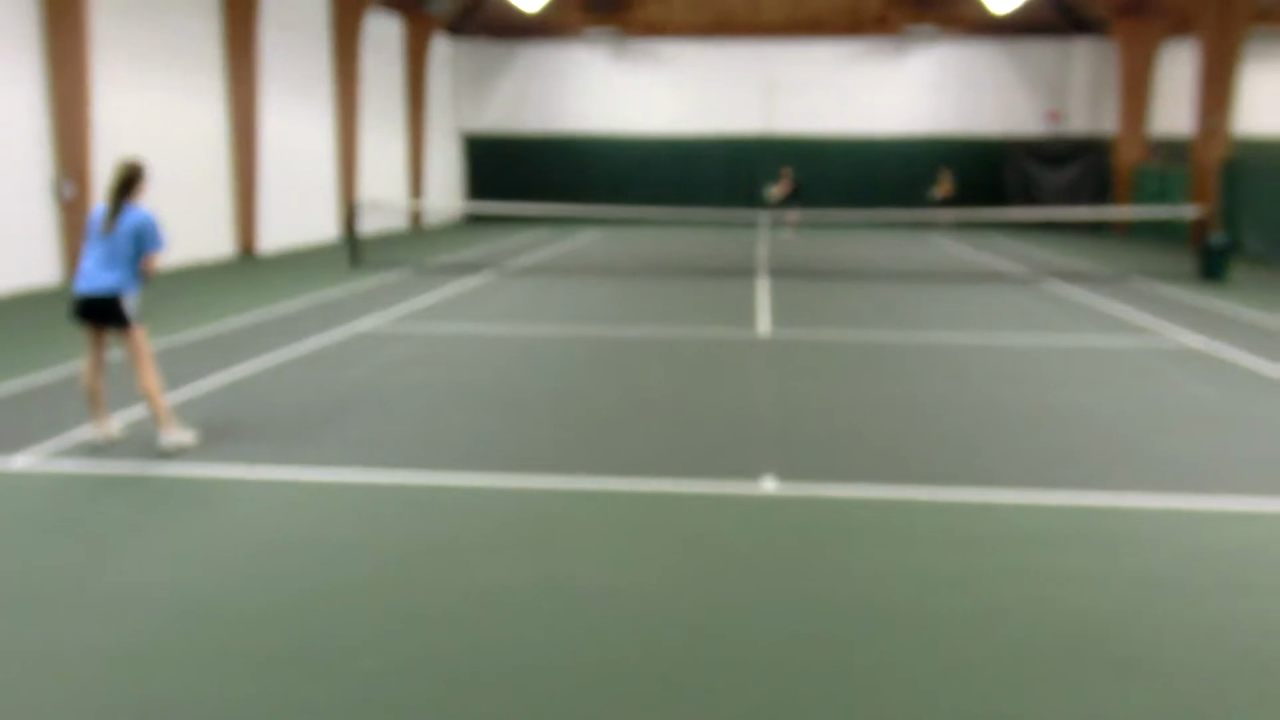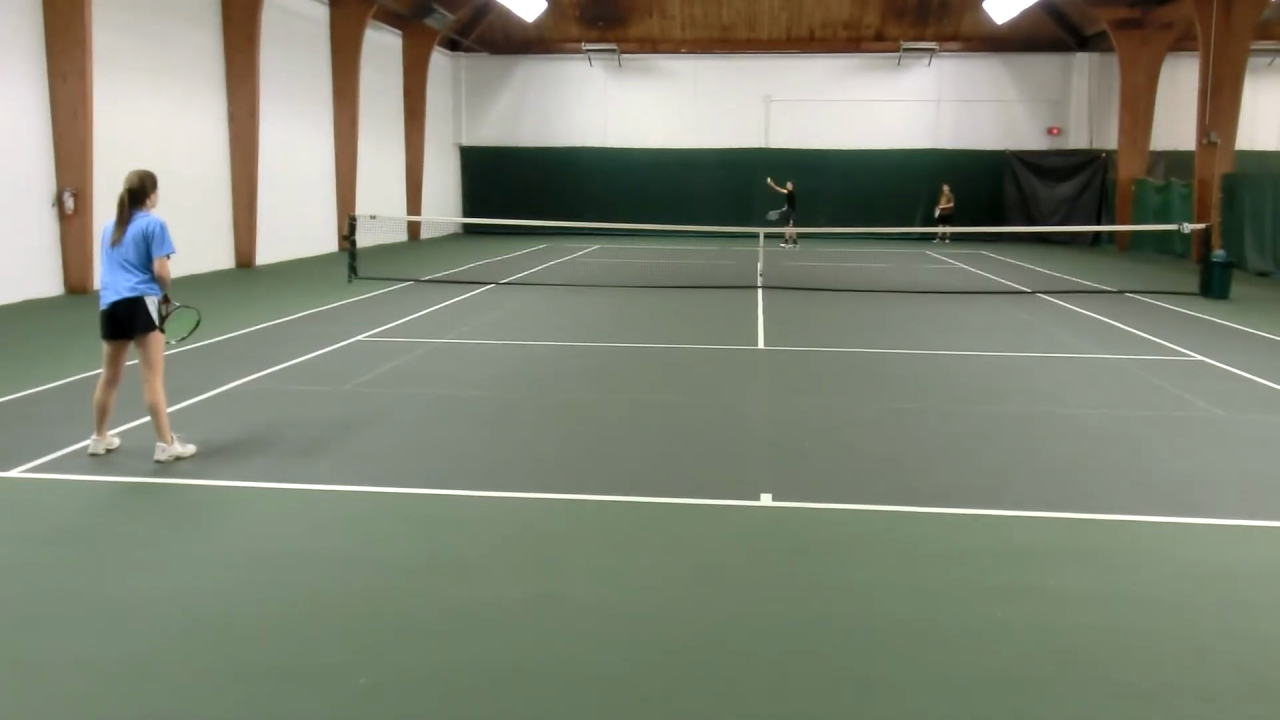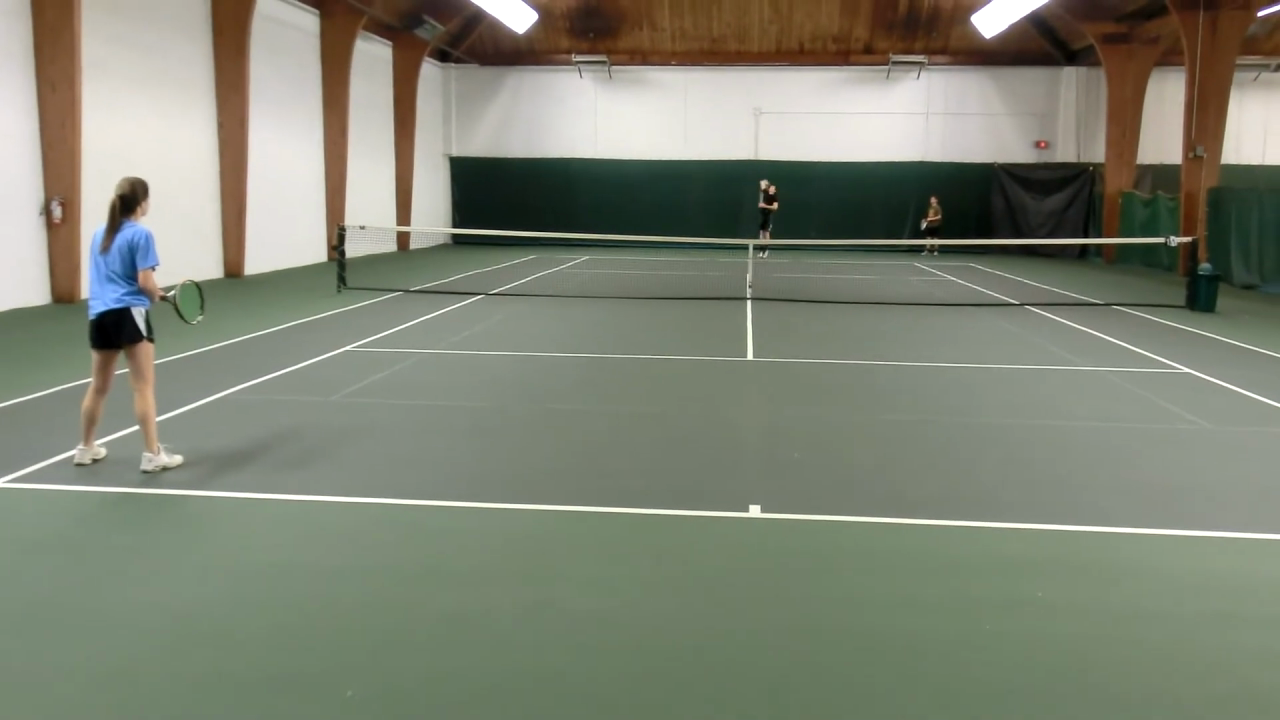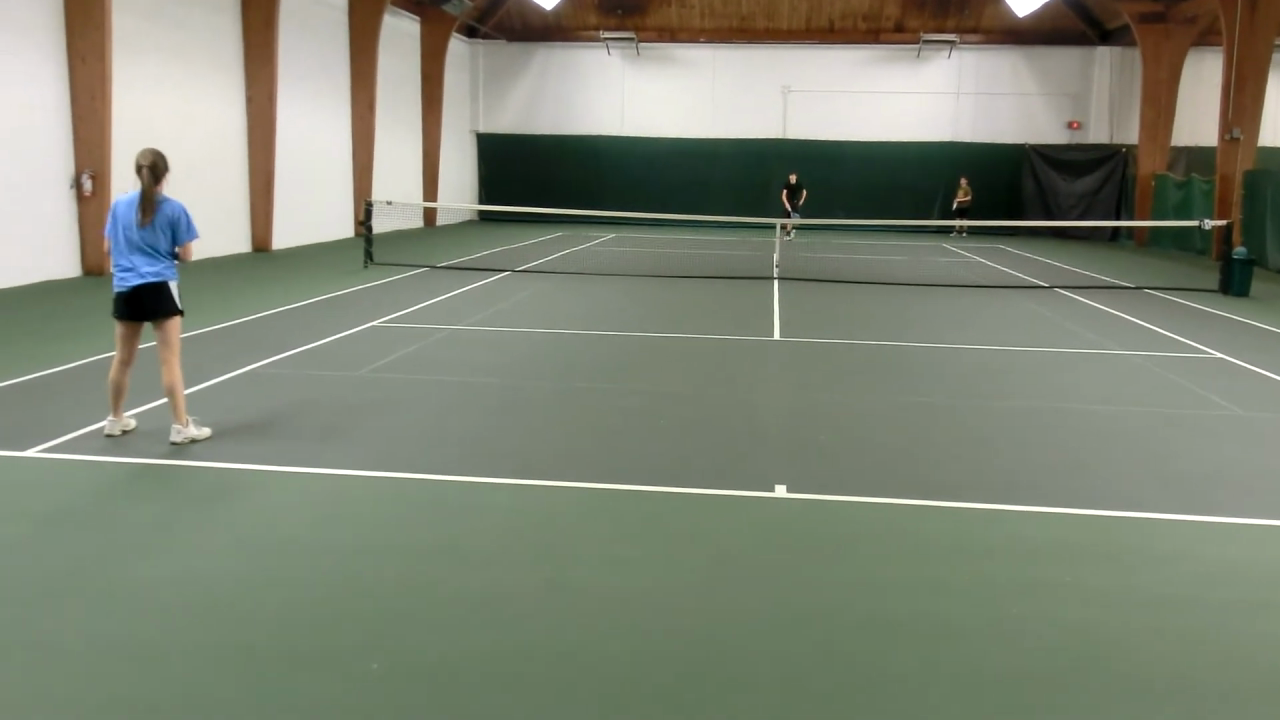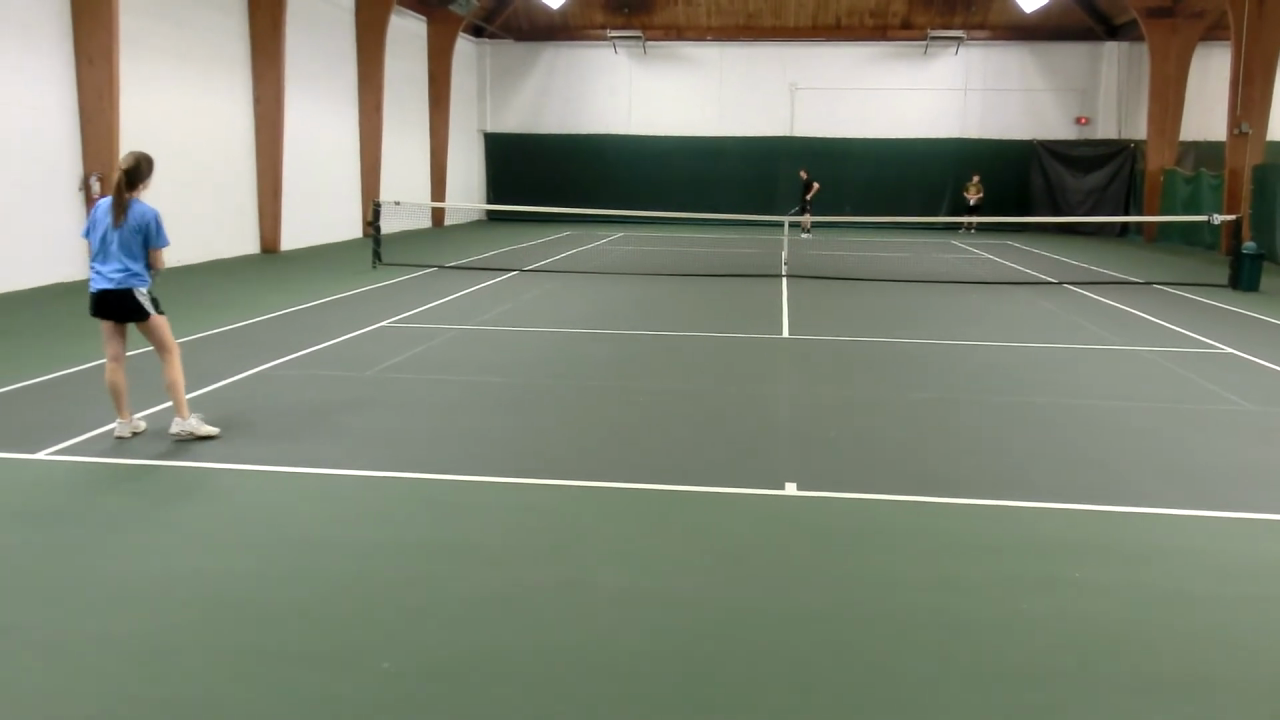
dt=1s
person 1, frame 1
left shoulder: (98, 213)
right shoulder: (143, 219)
left elbow: (88, 251)
right elbow: (149, 267)
left hip: (86, 293)
right hip: (117, 295)
left knee: (95, 360)
right knee: (145, 364)
left ankle: (101, 425)
right ankle: (167, 428)
person 1, frame 2
left shoulder: (110, 227)
right shoulder: (153, 224)
right elbow: (160, 271)
right wrist: (164, 291)
left hip: (109, 305)
right hip: (139, 303)
left knee: (109, 376)
right knee: (153, 377)
left ankle: (99, 438)
right ankle: (166, 444)
person 1, frame 3
left shoulder: (100, 234)
right shoulder: (140, 234)
right elbow: (145, 282)
right wrist: (157, 295)
left hip: (99, 315)
right hip: (128, 313)
left knee: (98, 385)
right knee: (143, 387)
left ankle: (86, 447)
right ankle: (152, 454)
person 1, frame 4
left shoulder: (119, 205)
right shoulder: (174, 209)
left elbow: (108, 248)
right elbow: (186, 256)
left hip: (125, 289)
right hip: (160, 287)
left knee: (123, 358)
right knee: (170, 360)
left ankle: (115, 419)
right ankle: (181, 426)
person 1, frame 5
left shoulder: (100, 207)
right shoulder: (148, 214)
left elbow: (92, 249)
right elbow: (156, 262)
right wrist: (142, 267)
left hip: (102, 290)
right hip: (133, 290)
left knee: (114, 356)
right knee: (169, 351)
left ankle: (124, 421)
right ankle: (183, 418)
